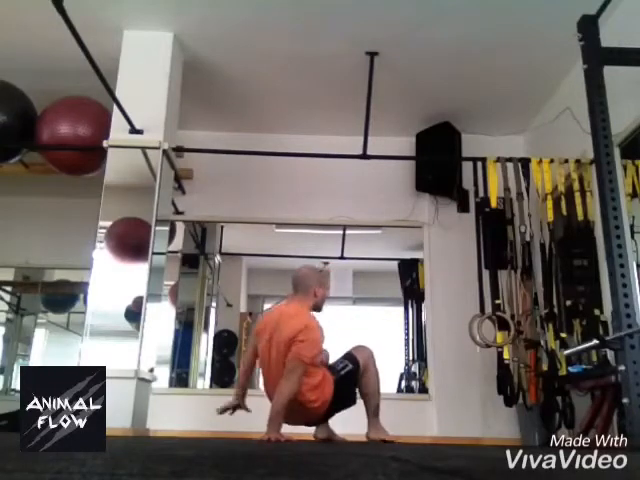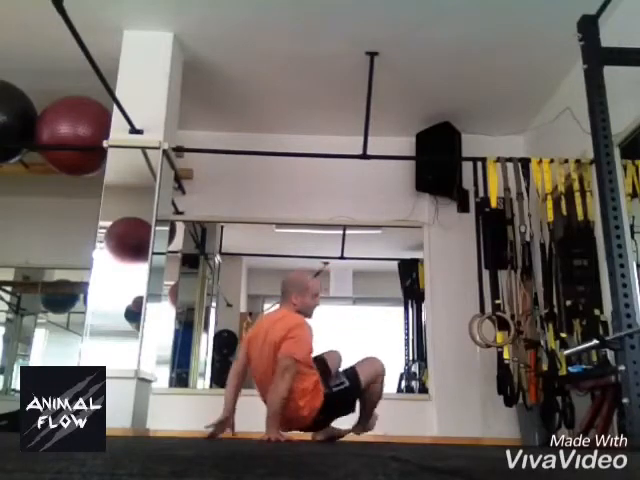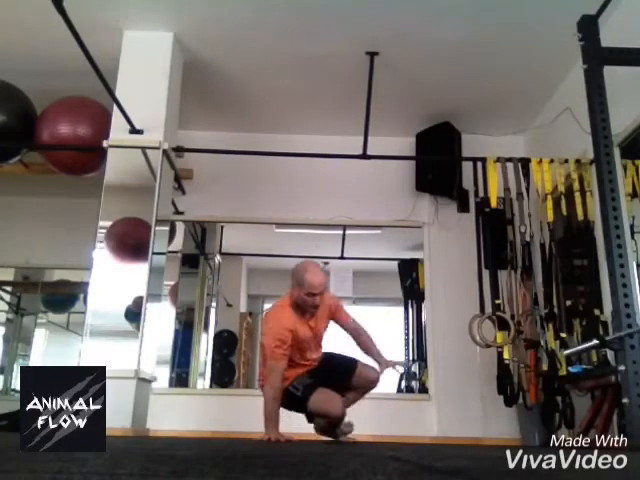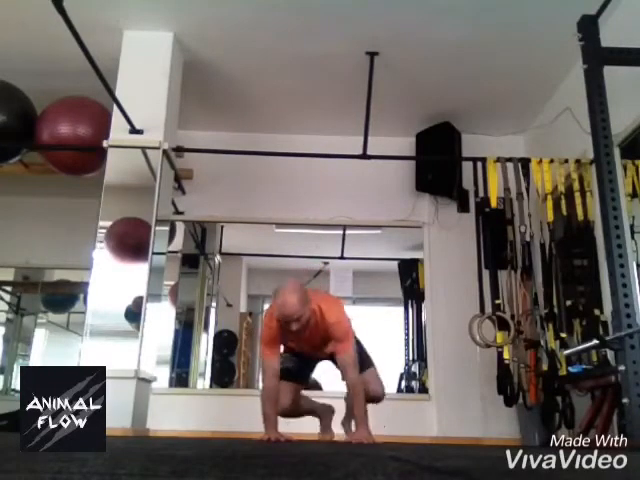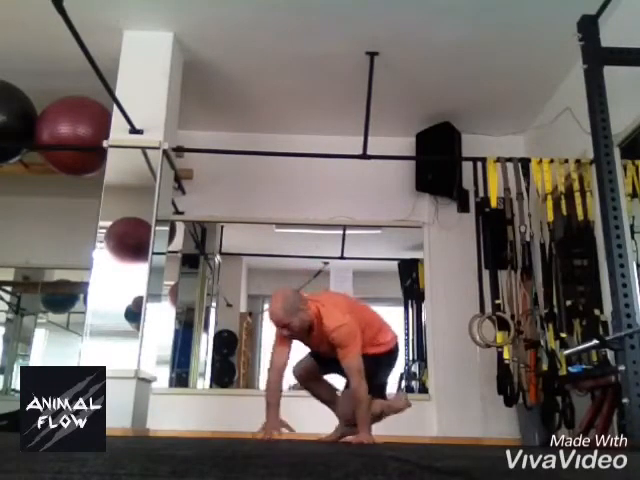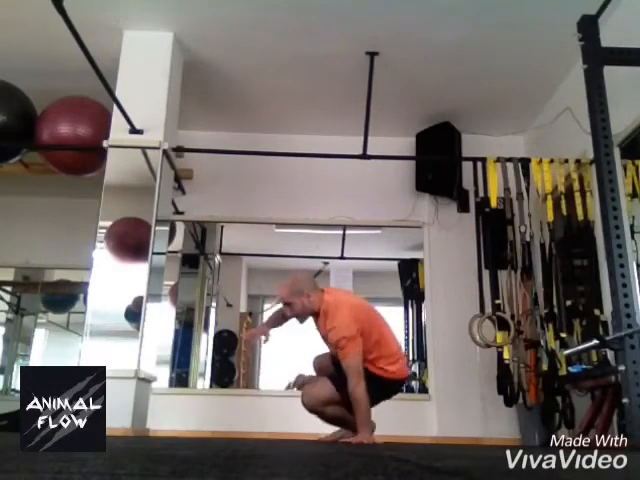
dt=0.4s
person 1, frame 1
left shoulder: (268, 316)
right shoulder: (308, 326)
left elbow: (248, 360)
right elbow: (290, 380)
left wrist: (239, 397)
right wrist: (273, 429)
left hip: (292, 410)
right hip: (313, 406)
right knee: (364, 354)
left ankle: (323, 428)
right ankle: (374, 428)
person 1, frame 2
left shoulder: (258, 326)
right shoulder: (298, 326)
left elbow: (236, 372)
right elbow: (283, 376)
left wrist: (227, 415)
right wrist: (272, 429)
right hip: (309, 411)
left knee: (334, 357)
right knee: (375, 366)
left ankle: (322, 428)
right ankle: (363, 423)
person 1, frame 3
left shoulder: (327, 301)
right shoulder: (280, 321)
left elbow: (355, 329)
right elbow: (273, 378)
left wrist: (380, 359)
right wrist: (271, 430)
left hip: (316, 362)
right hip: (289, 378)
left knee: (370, 377)
right knee: (334, 409)
left ankle: (329, 422)
right ankle: (326, 426)
person 1, frame 4
left shoulder: (332, 315)
right shoulder: (272, 323)
left elbow: (351, 374)
right elbow: (270, 379)
left wrist: (362, 428)
right wrist: (271, 429)
left hip: (334, 341)
right hip: (298, 350)
left knee: (375, 392)
right knee: (283, 407)
left ankle: (349, 413)
right ankle: (322, 412)
person 1, frame 5
left shoulder: (337, 323)
right shoulder: (288, 320)
left elbow: (357, 380)
right elbow: (276, 368)
left wrist: (365, 433)
right wrist: (272, 417)
left hip: (378, 347)
left knee: (349, 414)
right knee: (301, 372)
left ankle: (396, 404)
right ankle: (353, 422)
person 1, frame 6
left shoulder: (340, 322)
right shoulder: (325, 296)
left elbow: (356, 381)
right elbow: (285, 313)
left wrist: (364, 433)
right wrist: (265, 326)
left hip: (386, 375)
right hip: (374, 358)
left knee: (310, 397)
right knee: (320, 364)
left ankle: (364, 428)
right ankle: (351, 423)
